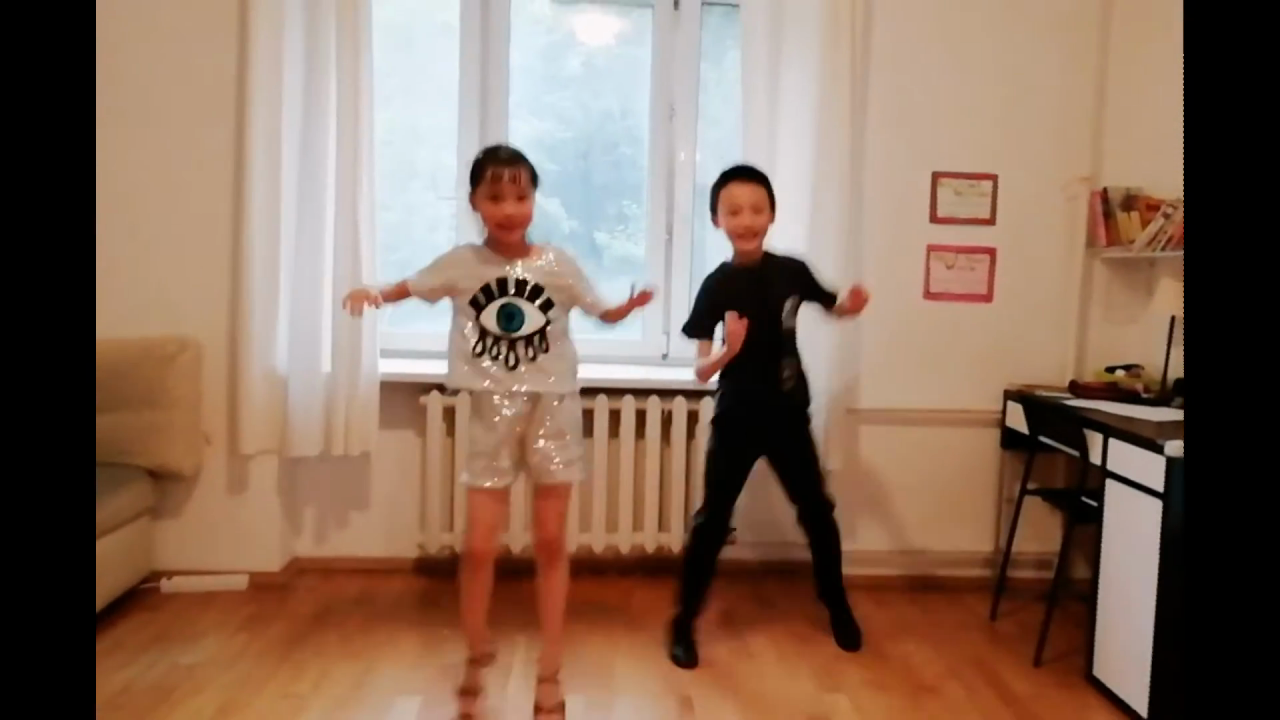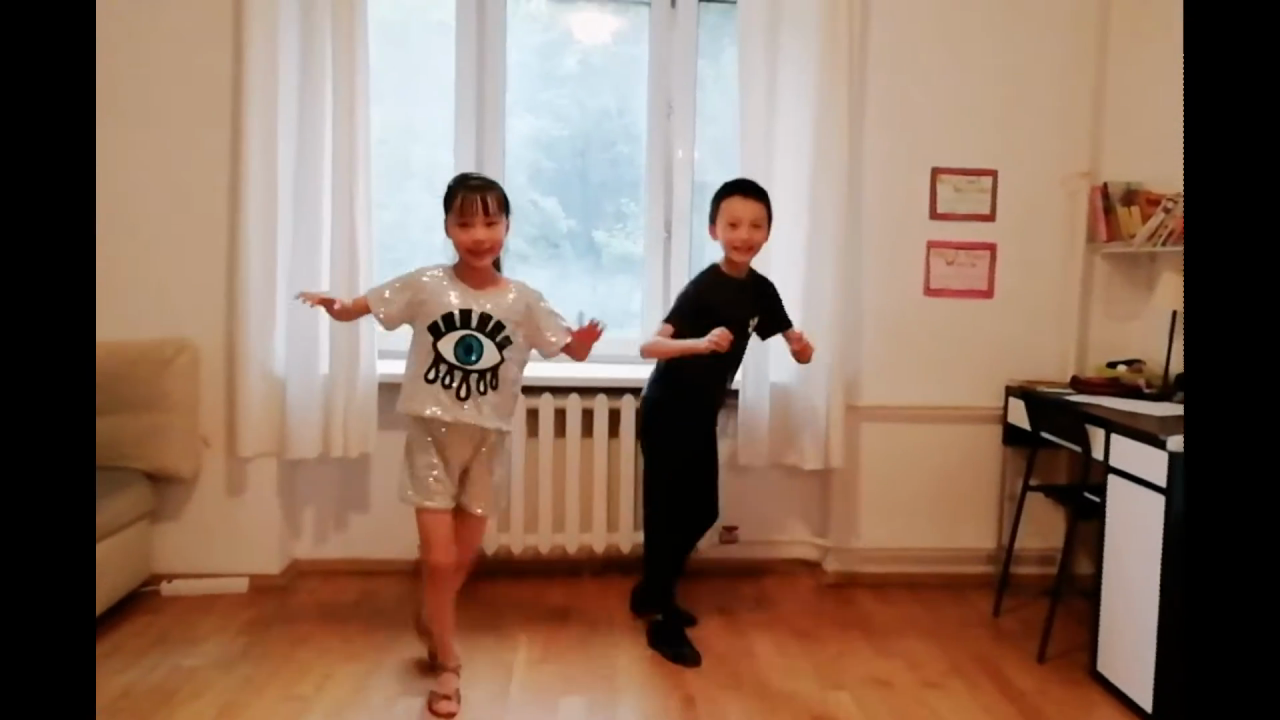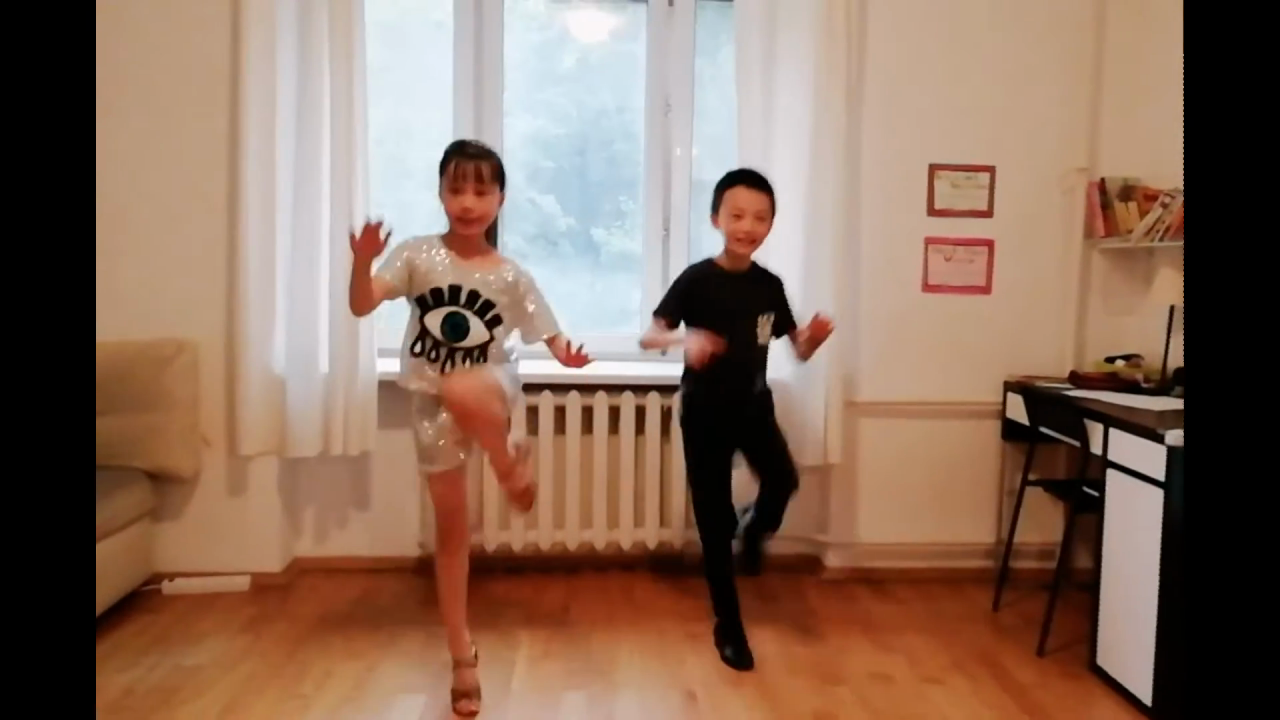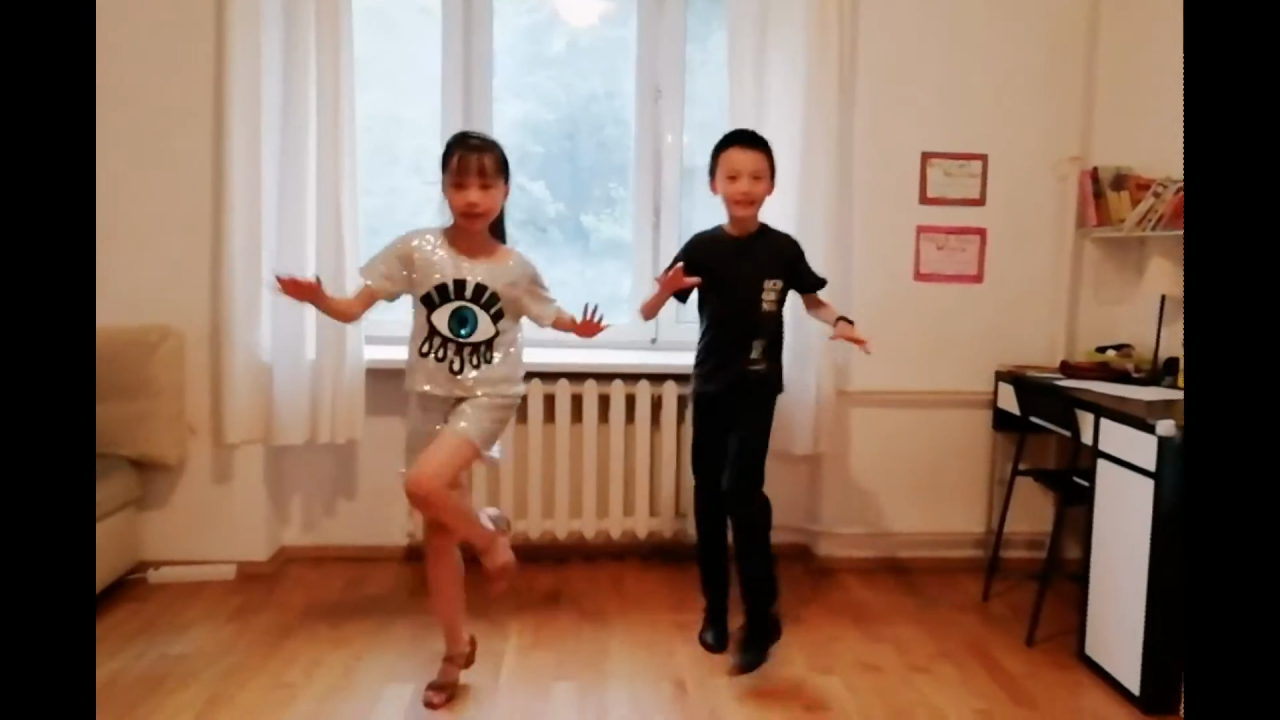
dt=0.5s
person 1, frame 1
left shoulder: (558, 264)
right shoulder: (461, 262)
left elbow: (603, 313)
right elbow: (403, 290)
left wrist: (631, 307)
right wrist: (372, 294)
left hip: (551, 409)
right hip: (492, 411)
left knee: (550, 544)
right knee: (480, 545)
right ankle: (477, 656)
person 1, frame 2
left shoulder: (523, 300)
right shoulder: (424, 285)
left elbow: (572, 349)
right elbow: (356, 307)
left wrist: (584, 340)
right wrist: (331, 304)
left hip: (487, 438)
right hip: (430, 432)
left knee: (462, 558)
right knee: (437, 563)
left ankle: (431, 615)
right ankle: (446, 664)
person 1, frame 3
left shoulder: (511, 275)
right shoulder: (417, 254)
left elbow: (551, 336)
right elbow: (362, 304)
left wrist: (570, 355)
right wrist: (361, 261)
left hip: (493, 390)
right hip: (431, 403)
left knee: (464, 392)
right knee: (450, 530)
left ankle: (511, 465)
right ankle: (462, 656)
person 1, frame 4
left shoulder: (517, 269)
right shoulder: (414, 249)
left elbow: (549, 315)
right elbow: (349, 310)
left wrist: (579, 328)
right wrist: (315, 297)
left hip: (490, 397)
right hip: (430, 398)
left knee: (424, 484)
right knee: (436, 532)
left ankle: (491, 536)
right ankle: (457, 648)
person 2, frame 1
left shoulder: (791, 270)
right shoulder: (717, 286)
left elbow: (833, 307)
right elbow: (701, 366)
left wrist: (851, 306)
right wrist: (726, 350)
left hip: (788, 412)
right hip: (737, 416)
left knee: (817, 510)
right knee: (712, 517)
left ankle: (836, 604)
right ankle: (684, 618)
person 2, frame 2
left shoulder: (761, 291)
right shoulder: (704, 288)
left elbow: (793, 344)
right elbow: (649, 346)
left wrist: (802, 347)
right wrist: (702, 343)
left hip: (702, 413)
right hip: (665, 411)
left knee: (702, 511)
right knee: (666, 513)
left ankle: (652, 591)
right ankle: (660, 619)
person 2, frame 3
left shoulder: (769, 287)
right shoulder: (697, 278)
left elbow: (800, 350)
right elbow: (648, 337)
left wrist: (814, 336)
right wrist: (684, 340)
left hip: (749, 403)
right hip: (704, 409)
left knee: (783, 480)
right knee: (714, 514)
left ankle: (756, 527)
right ankle: (728, 620)
person 2, frame 4
left shoulder: (783, 249)
right shoulder: (700, 249)
left elbow: (814, 301)
right elbow: (647, 312)
left wrist: (839, 322)
right wrist: (665, 290)
left hip: (757, 387)
right hip: (710, 385)
left knee: (741, 487)
right knee: (707, 496)
left ankle: (760, 617)
right ankle: (715, 609)
